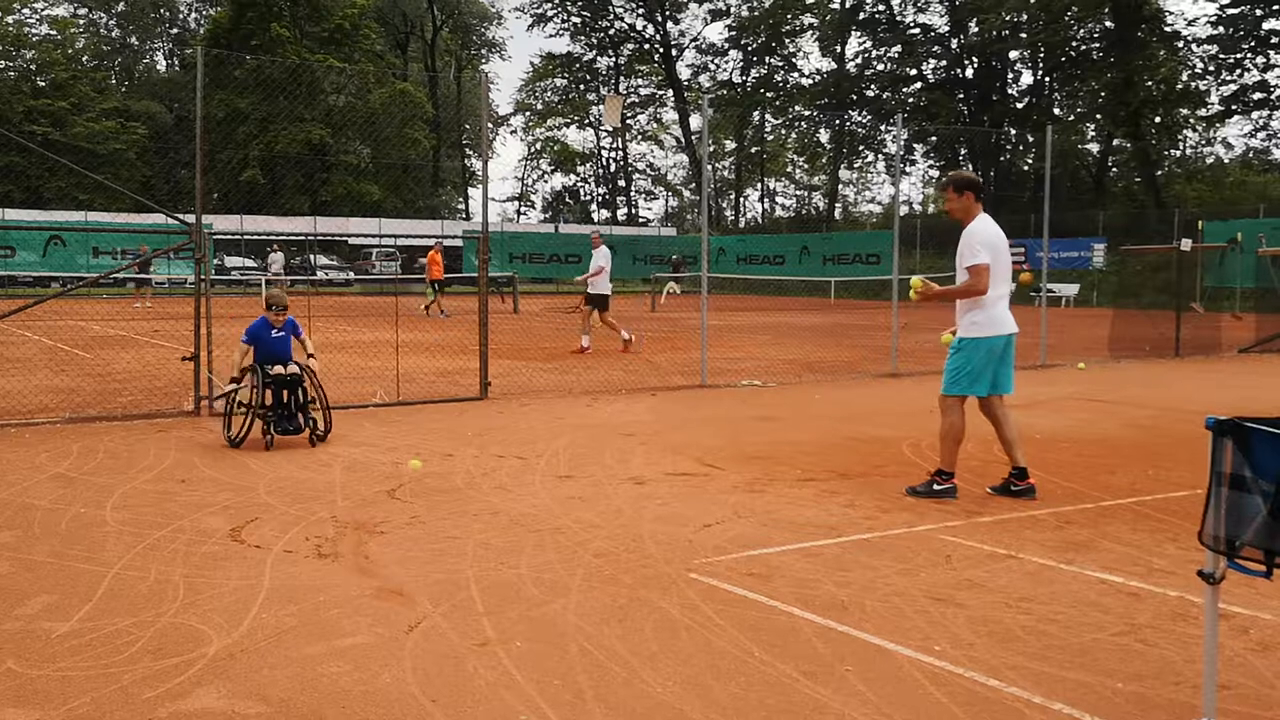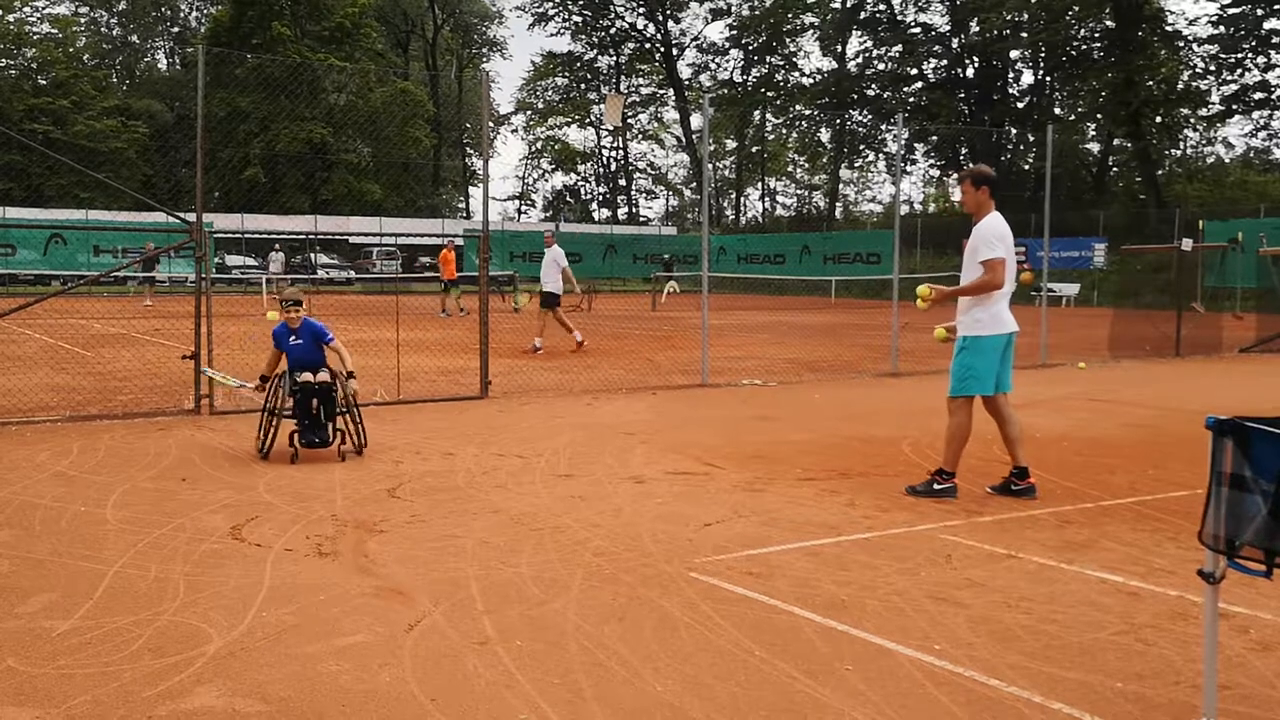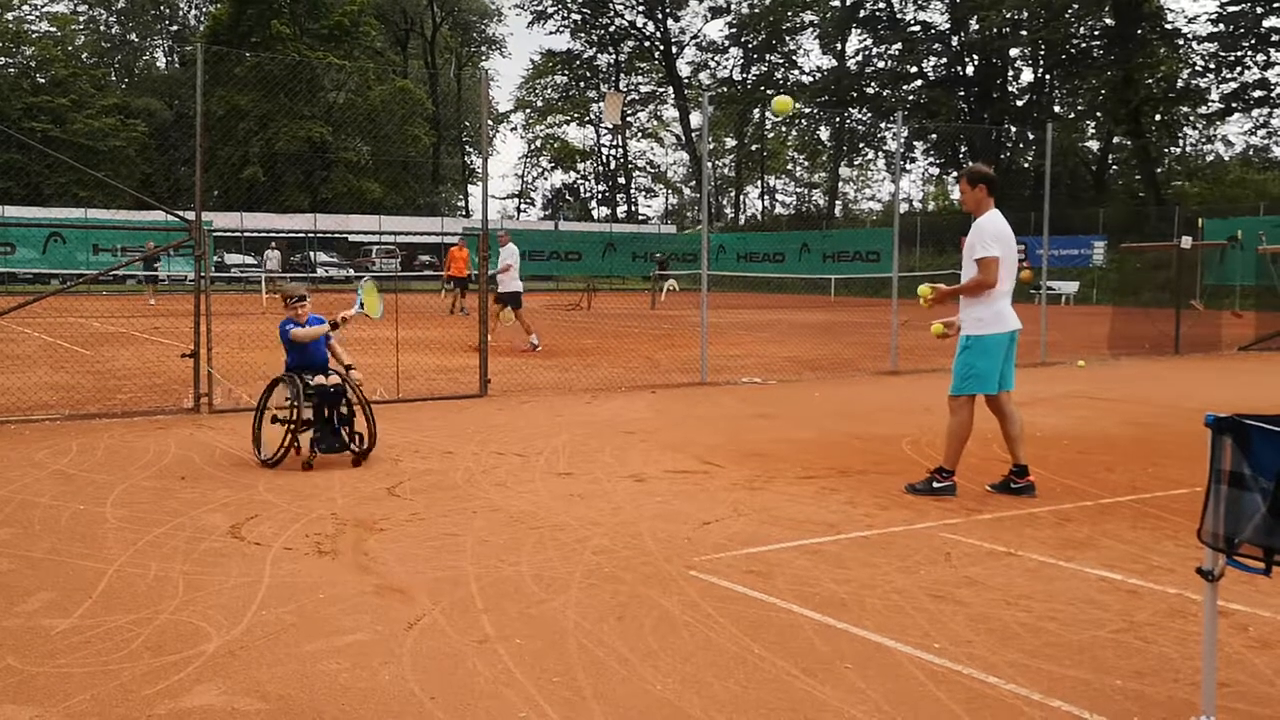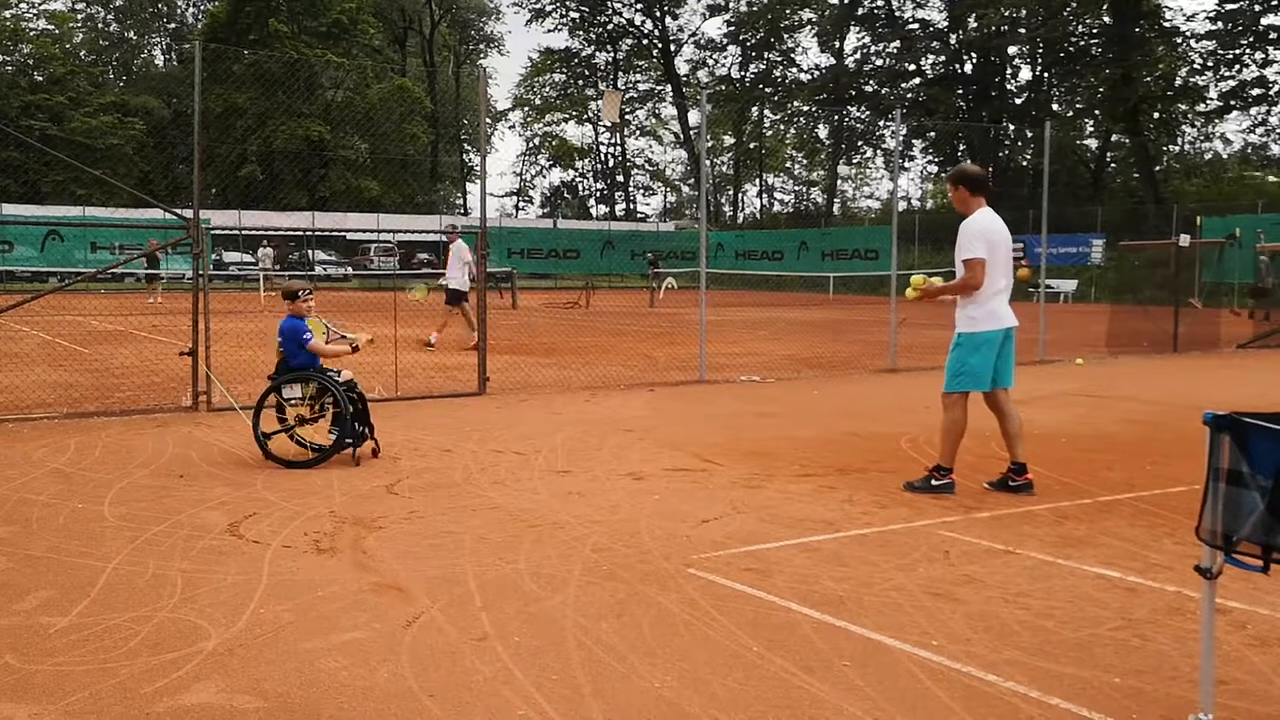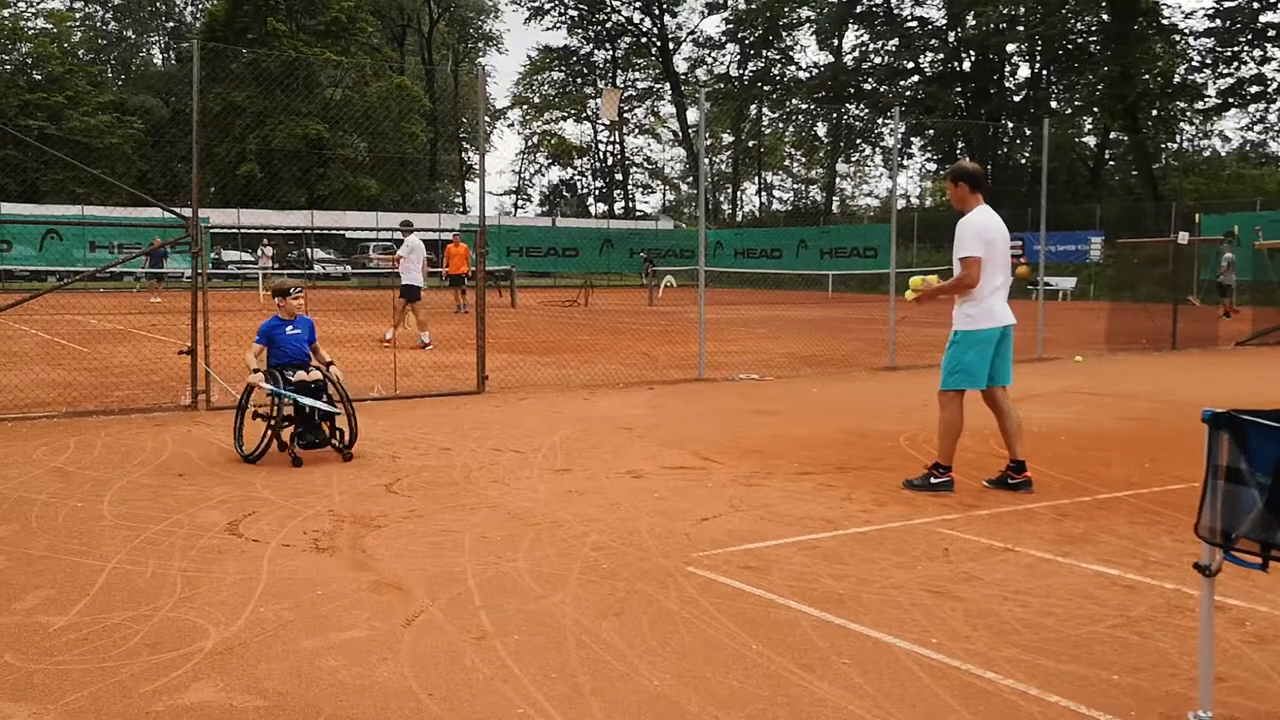
dt=0.5s
person 1, frame 1
left shoulder: (975, 232)
right shoulder: (992, 229)
left elbow: (978, 285)
left wrist: (938, 292)
right wrist: (964, 323)
left hip: (980, 333)
right hip: (999, 329)
left knee: (951, 401)
right knee: (993, 403)
left ankle: (944, 479)
right ankle: (1020, 477)
person 1, frame 2
left shoulder: (988, 227)
right shoulder: (993, 226)
left elbow: (994, 280)
left wrist: (949, 293)
right wrist: (961, 321)
left hip: (982, 332)
right hip: (995, 329)
left knee: (959, 401)
right knee: (997, 400)
left ankle: (945, 479)
right ankle: (1021, 478)
person 1, frame 3
left shoulder: (984, 225)
right shoulder: (999, 224)
left elbow: (987, 280)
left wrist: (948, 292)
right wrist: (961, 319)
left hip: (985, 330)
right hip: (1001, 325)
left knee: (961, 400)
right knee: (1000, 399)
left ankle: (945, 477)
right ankle: (1021, 476)
person 1, frame 4
left shoulder: (973, 225)
right shoulder: (996, 222)
left elbow: (974, 280)
left wrist: (939, 289)
right wrist: (953, 292)
left hip: (978, 326)
right hip: (1000, 322)
left knee: (954, 397)
right knee: (998, 396)
left ankle: (943, 475)
right ankle: (1019, 473)
person 1, frame 5
left shoulder: (970, 223)
right shoulder: (995, 220)
left elbow: (970, 278)
left wrist: (935, 289)
right wrist: (943, 289)
left hip: (976, 323)
right hip: (999, 319)
left knee: (950, 394)
right knee: (997, 394)
left ankle: (942, 473)
right ankle: (1018, 471)
